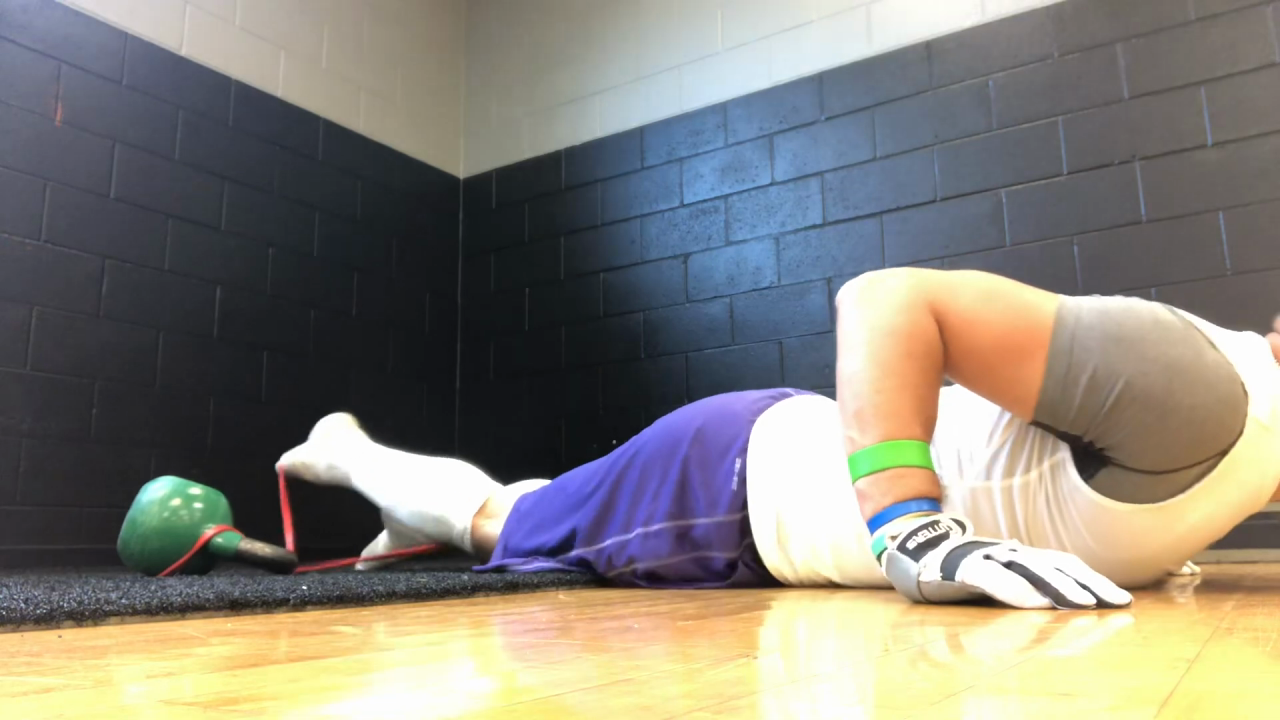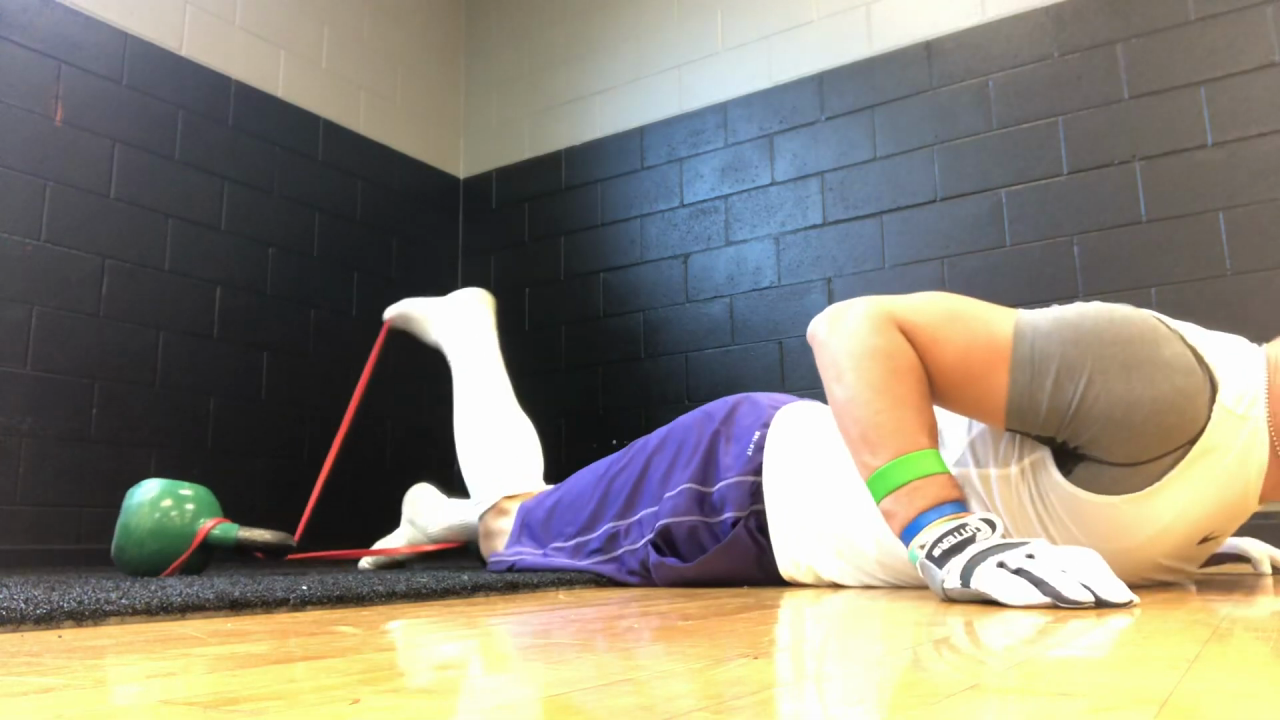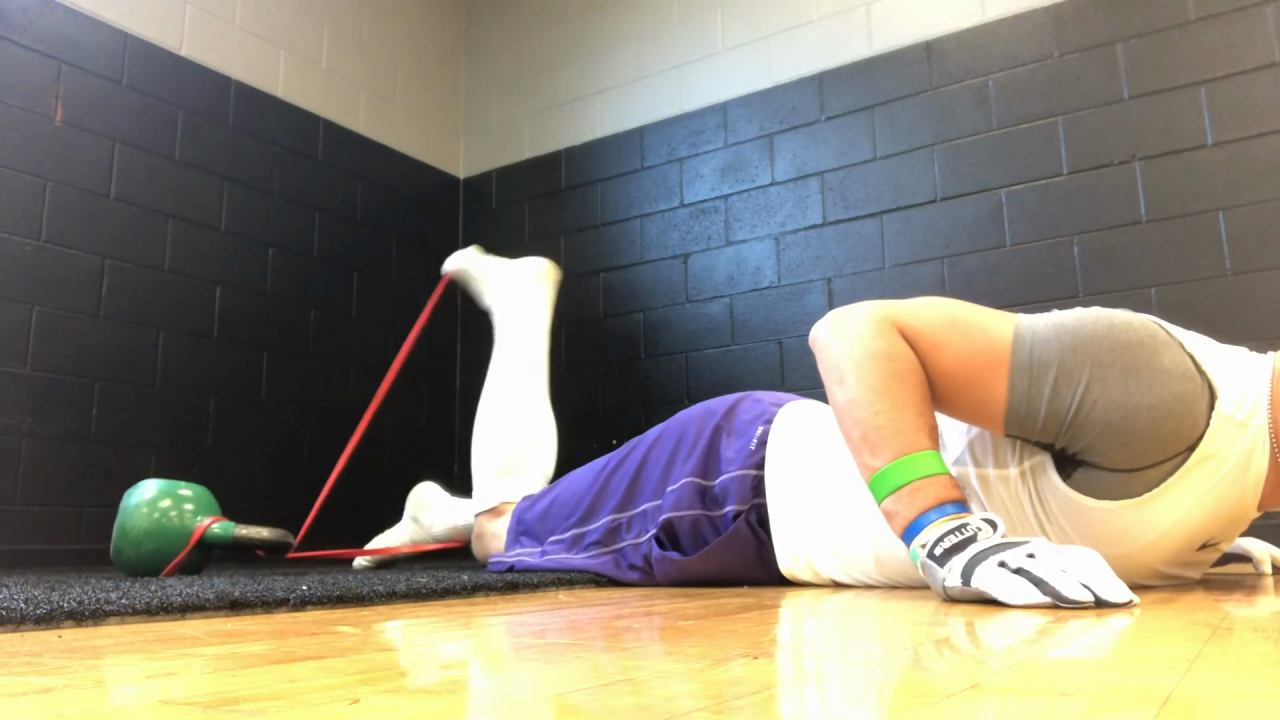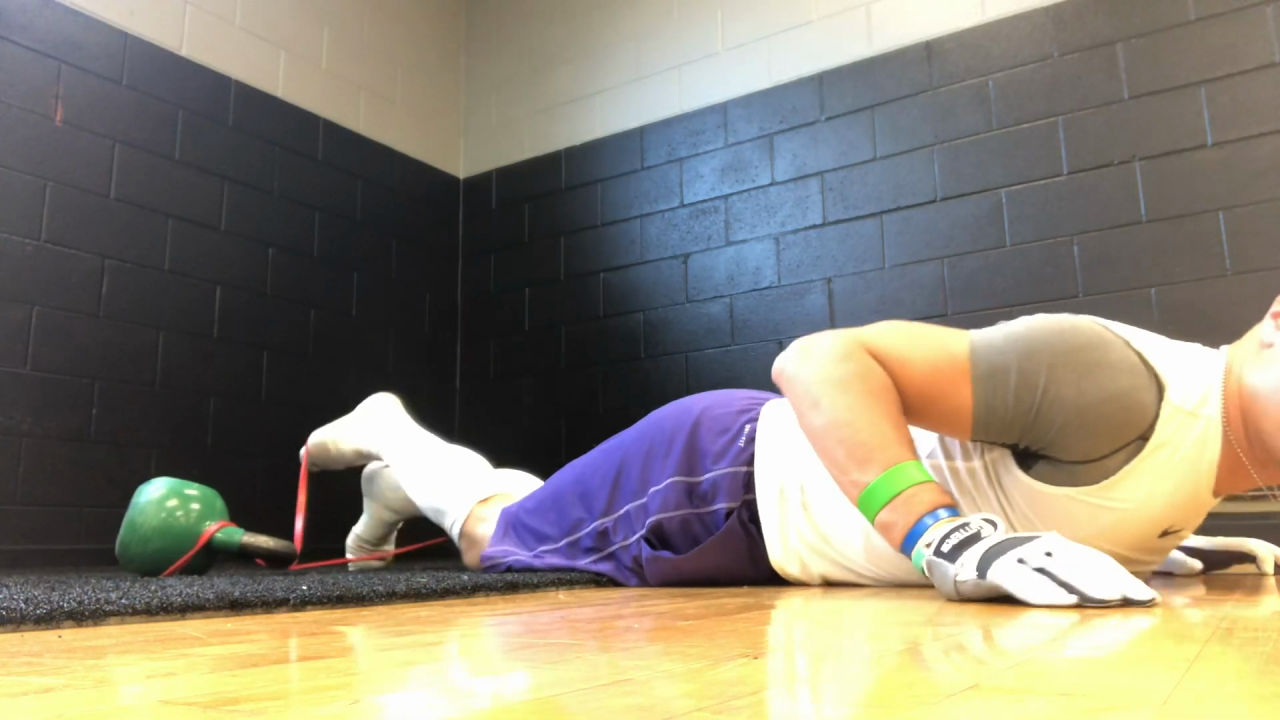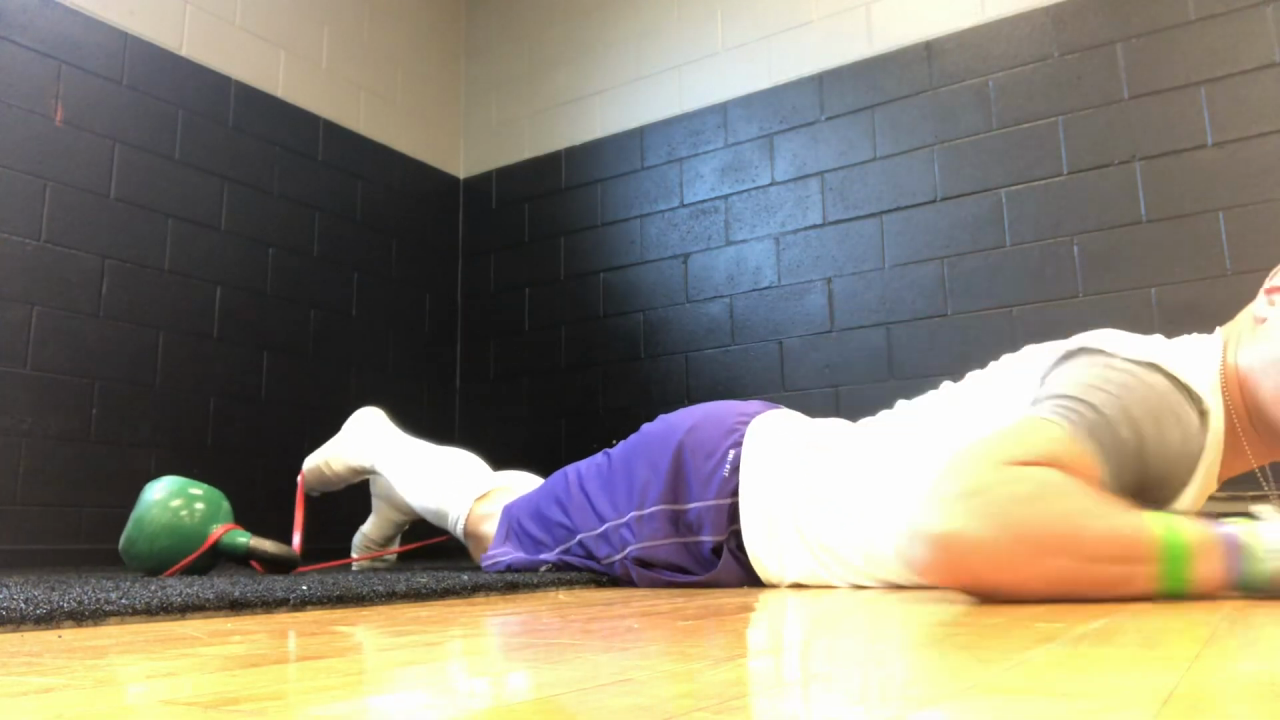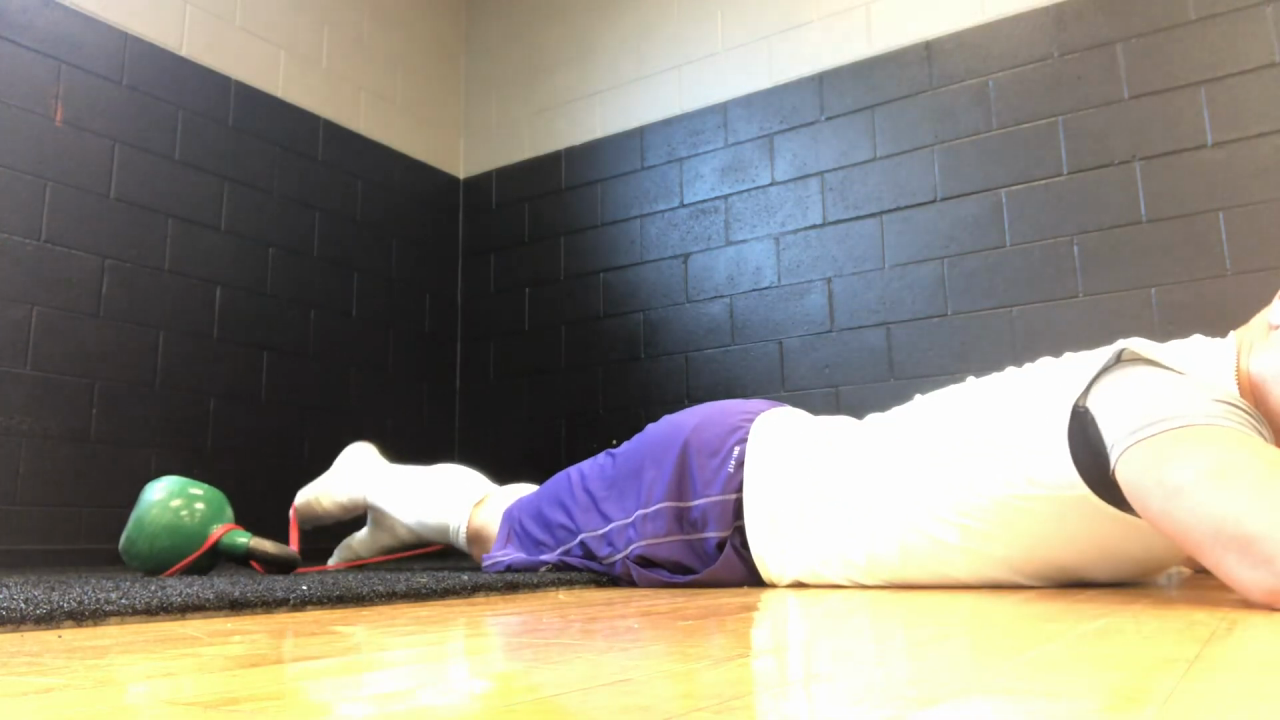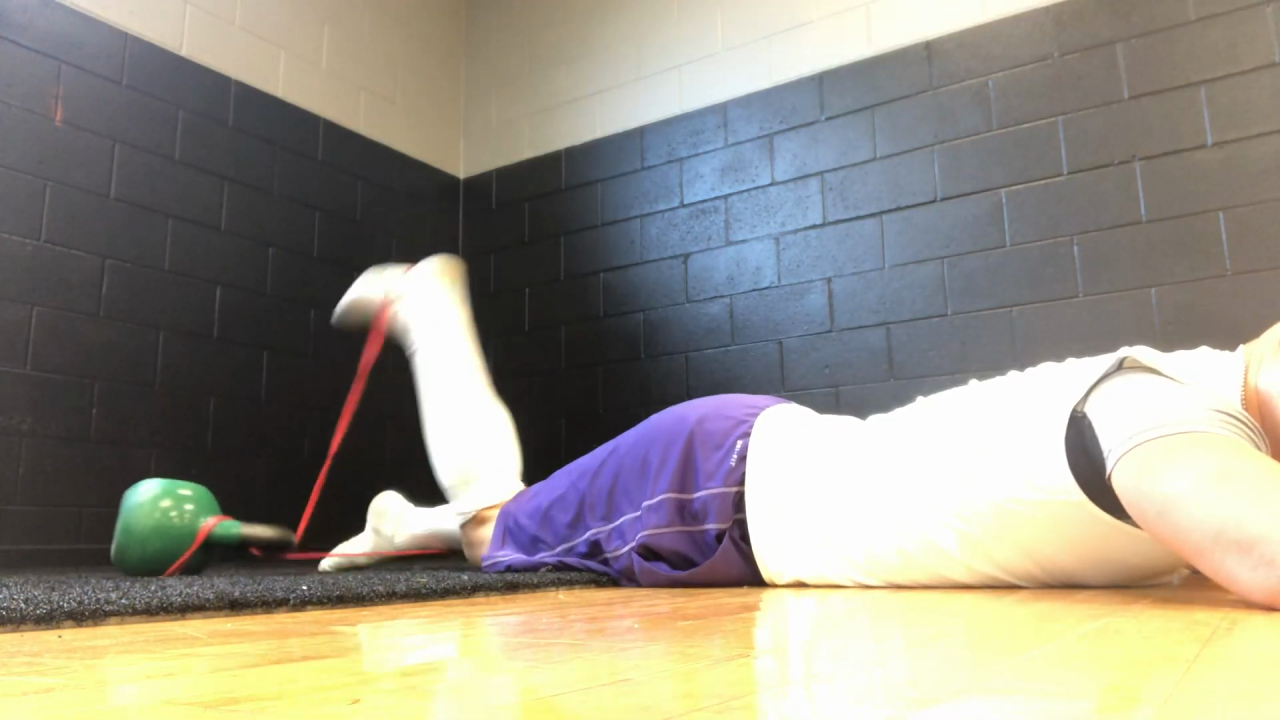
dt=0.7s
person 1, frame 1
right shoulder: (1192, 391)
right elbow: (888, 299)
left wrist: (1140, 534)
right wrist: (915, 532)
left hip: (785, 466)
right hip: (733, 488)
left knee: (527, 514)
right knee: (499, 529)
left ankle: (418, 510)
right ankle: (360, 457)
person 1, frame 2
right shoulder: (1170, 385)
right elbow: (853, 327)
left wrist: (1186, 539)
right wrist: (949, 540)
left hip: (793, 485)
right hip: (744, 483)
right knee: (510, 529)
left ankle: (437, 513)
right ankle: (466, 326)
person 1, frame 3
right shoulder: (1166, 393)
right elbow: (855, 331)
left wrist: (1192, 543)
right wrist: (953, 538)
left hip: (792, 480)
right hip: (737, 484)
right knee: (505, 537)
left ankle: (441, 511)
right ankle: (522, 294)
person 1, frame 4
left shoulder: (1201, 455)
right shoulder: (1121, 387)
right elbow: (817, 360)
left wrist: (1152, 544)
right wrist: (947, 541)
left hip: (761, 485)
right hip: (719, 476)
left knee: (527, 521)
right knee: (498, 538)
left ankle: (402, 484)
right ankle: (389, 436)
person 1, frame 5
left shoulder: (1191, 395)
right shoulder: (1148, 391)
right elbow: (952, 527)
left hip: (772, 471)
right hip: (709, 495)
left knee: (522, 511)
right knee: (503, 533)
left ankle: (403, 486)
right ankle: (381, 447)
person 1, frame 6
right shoulder: (1169, 392)
left hip: (771, 472)
right hip: (722, 487)
right knee: (503, 528)
left ankle: (404, 511)
right ankle: (374, 479)
person 1, frame 7
right shoulder: (1173, 404)
left hip: (776, 476)
right hip: (719, 485)
right knee: (500, 526)
left ankle: (409, 523)
right ankle: (424, 296)
